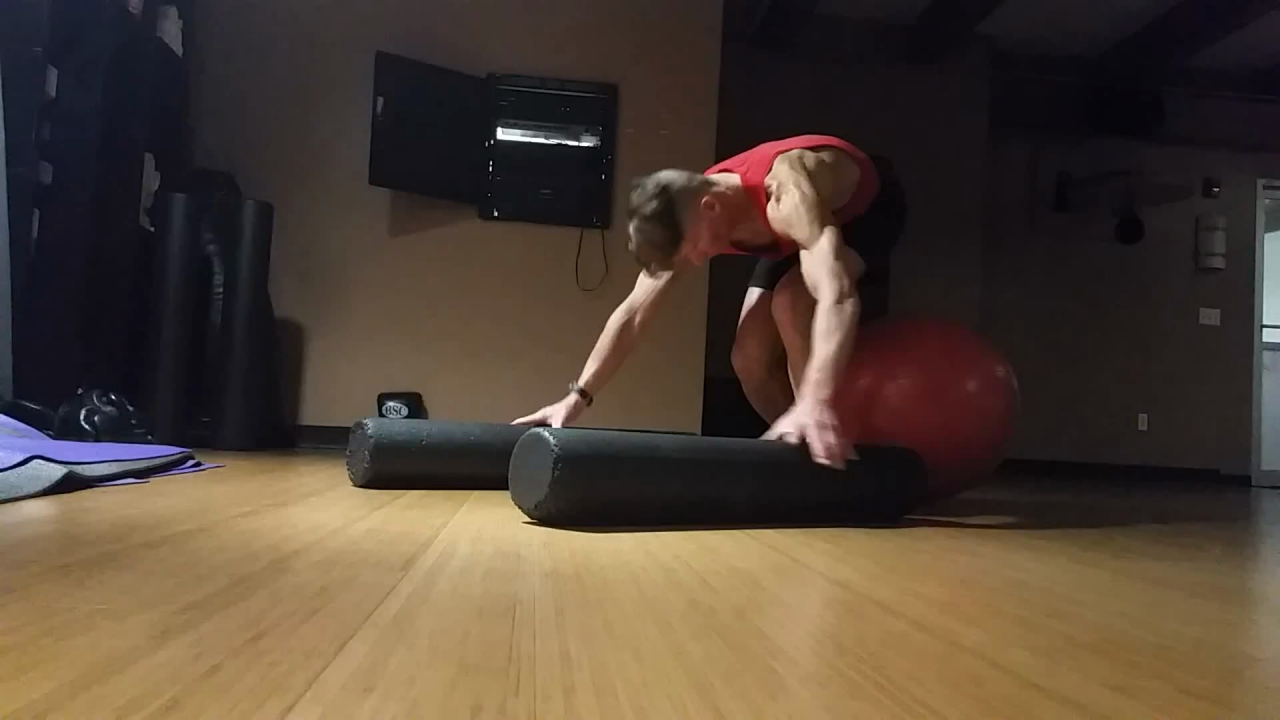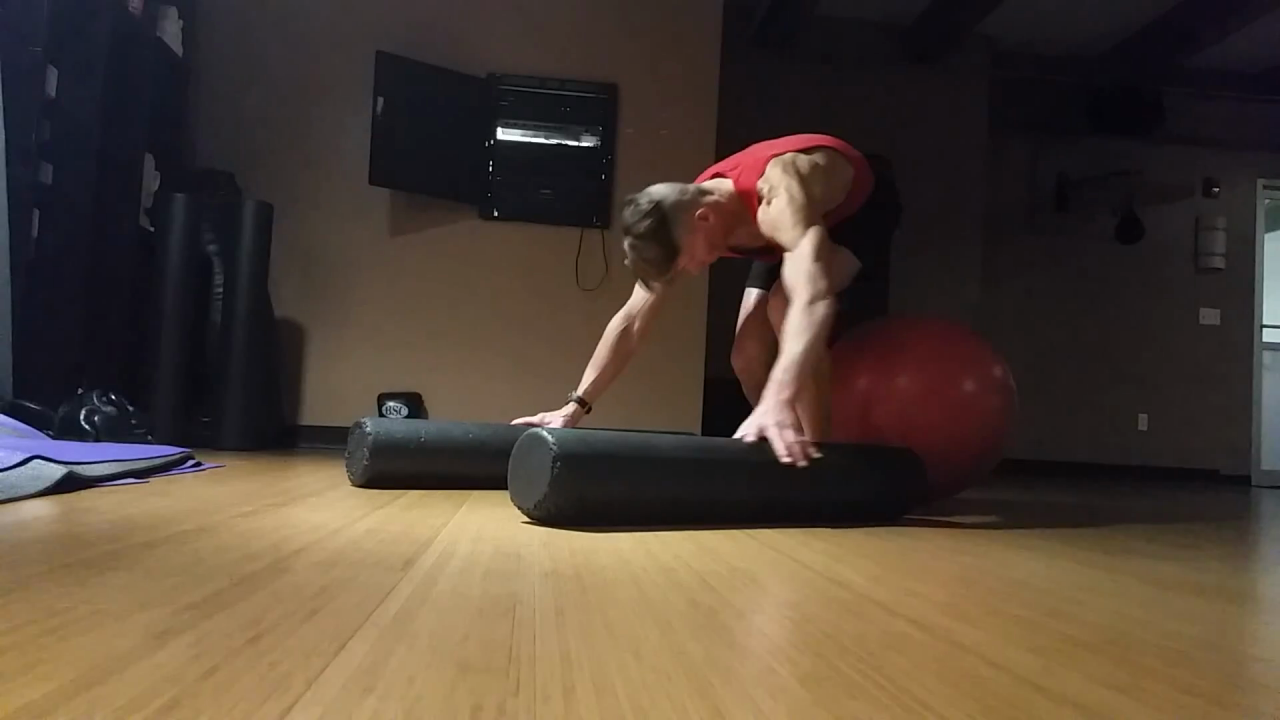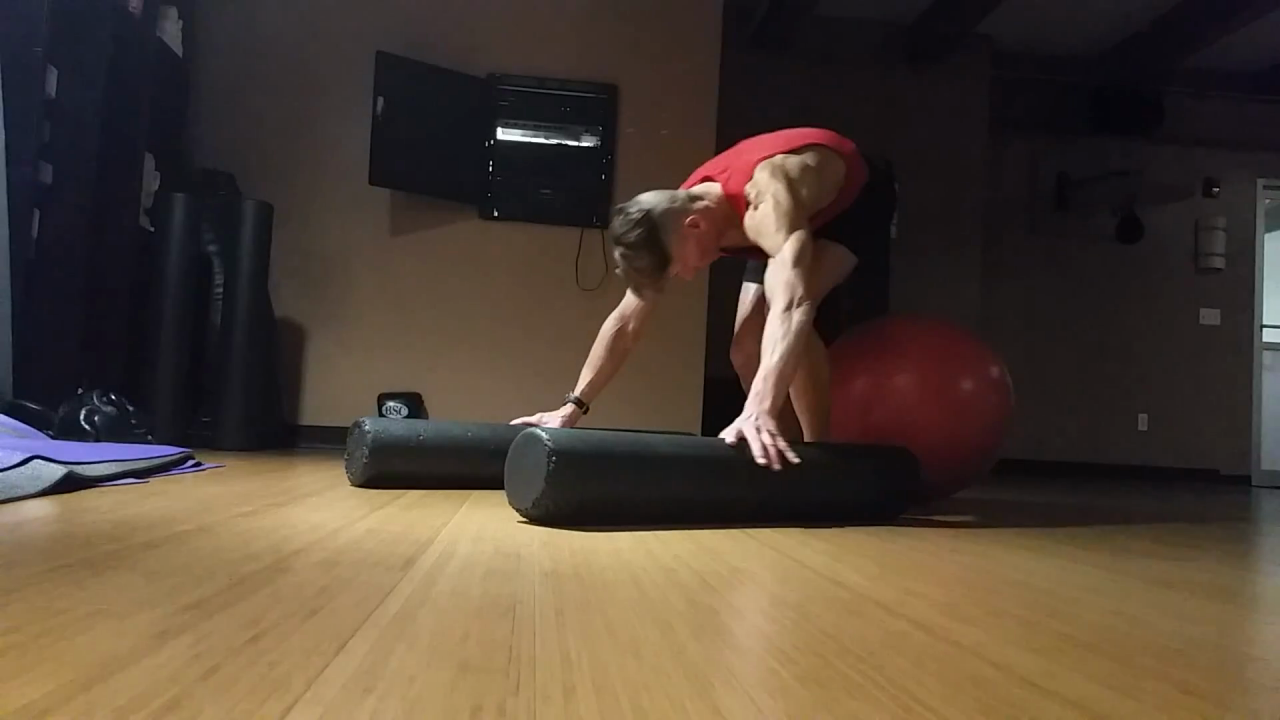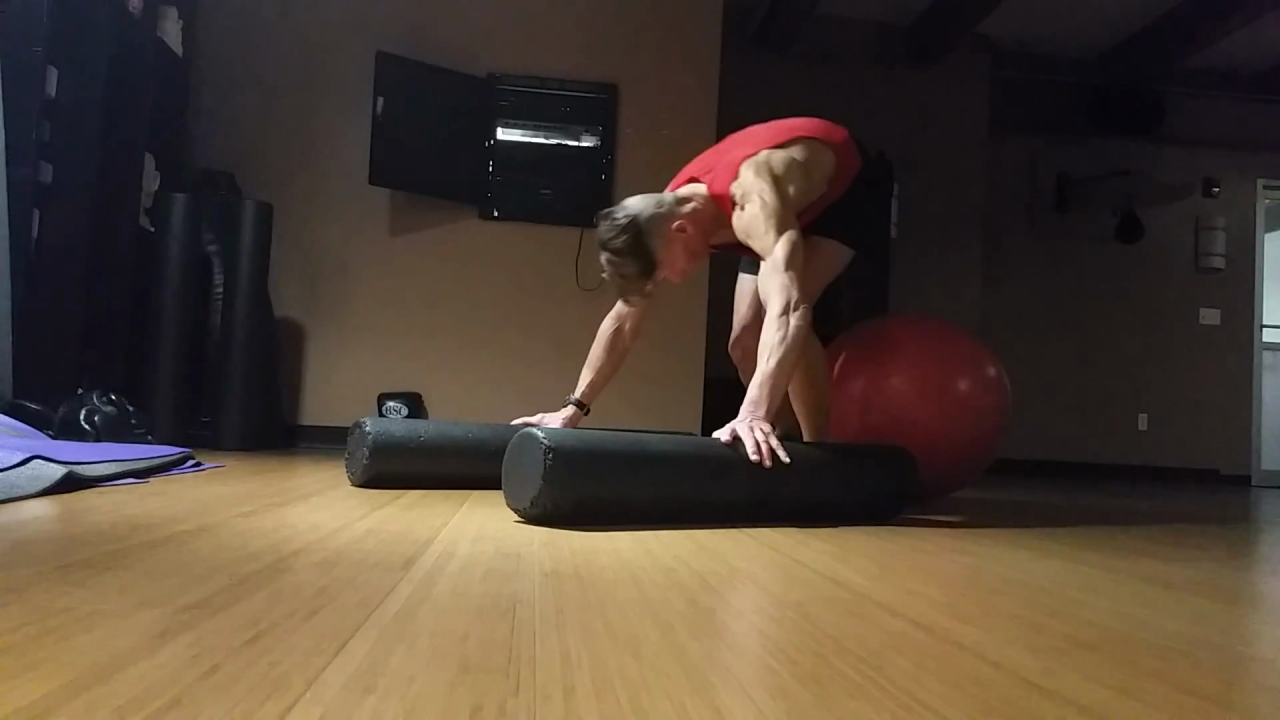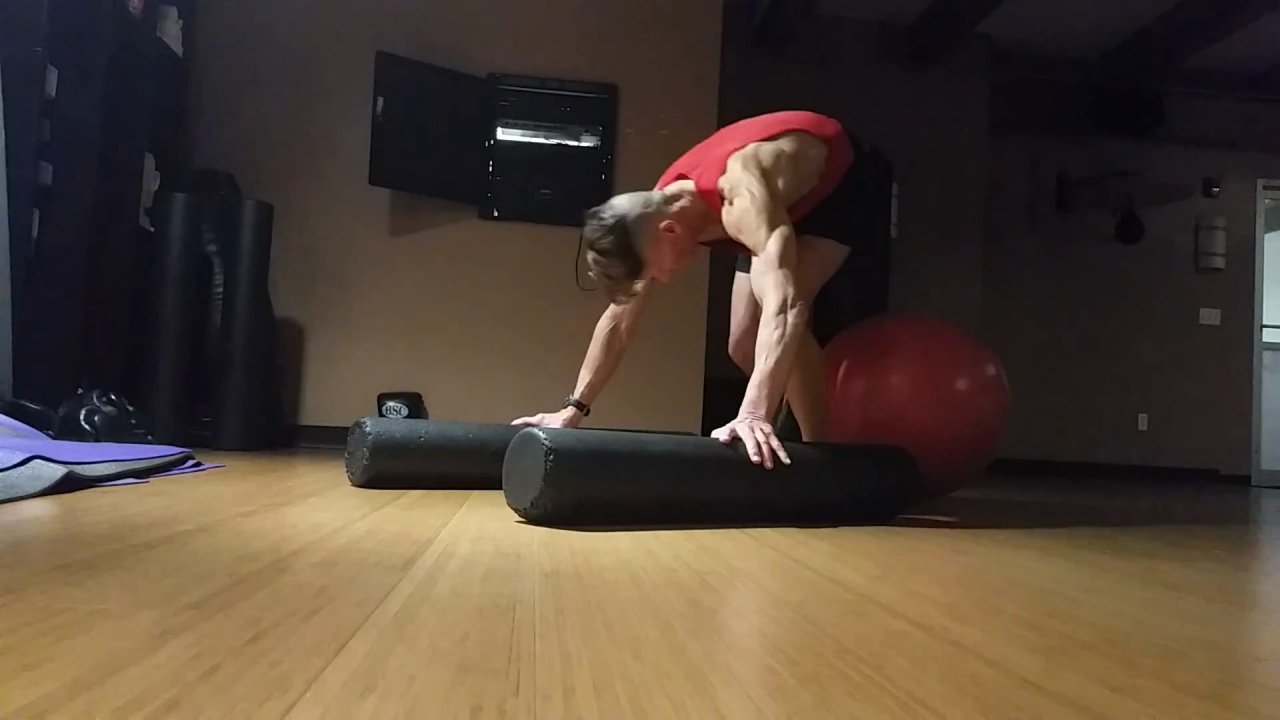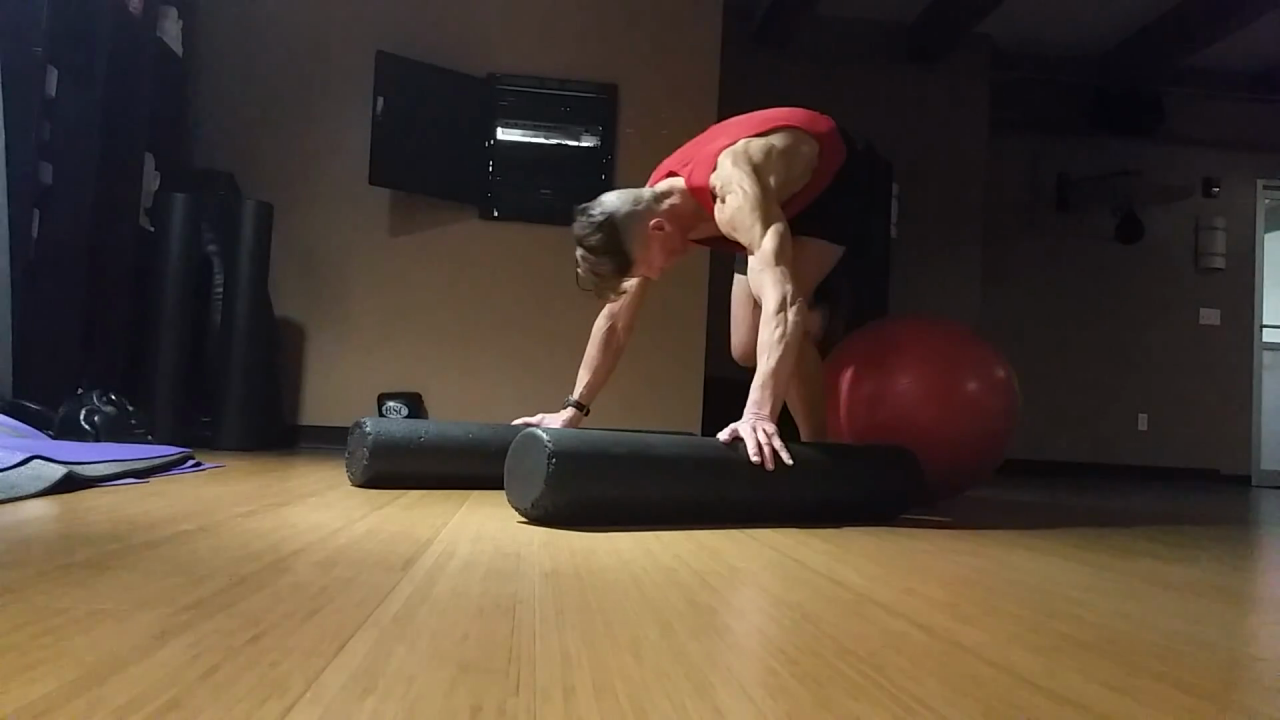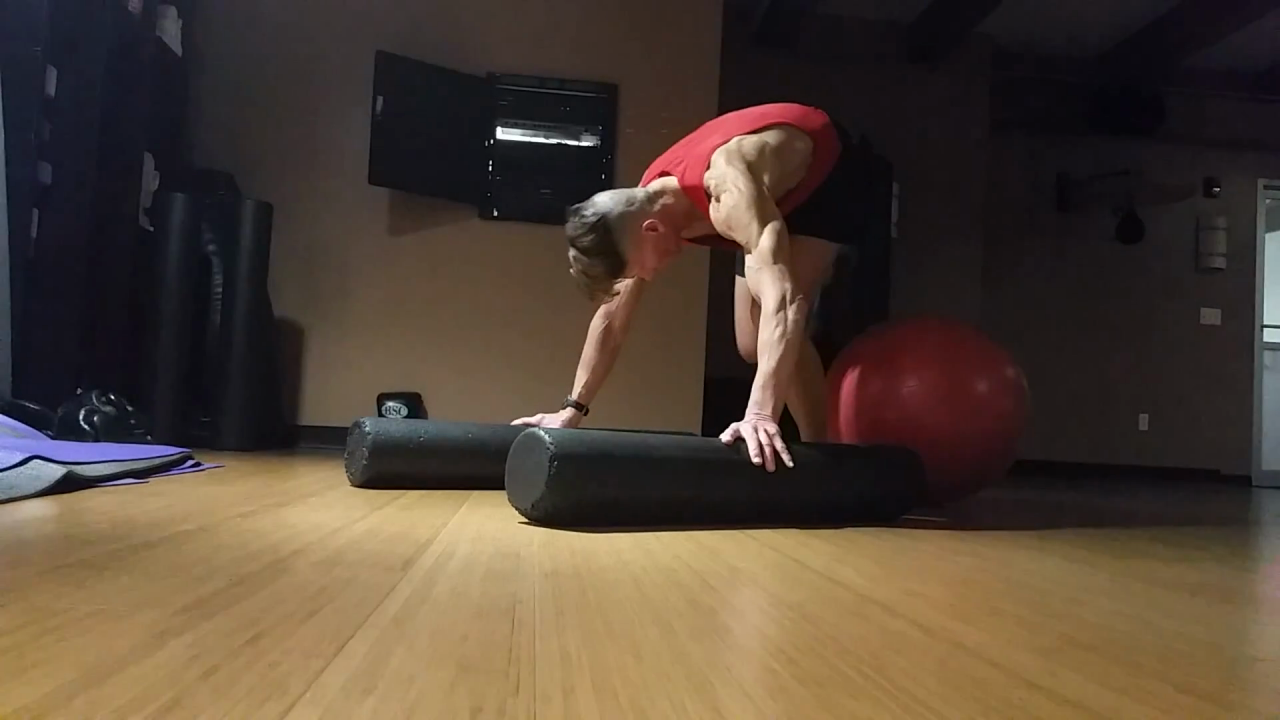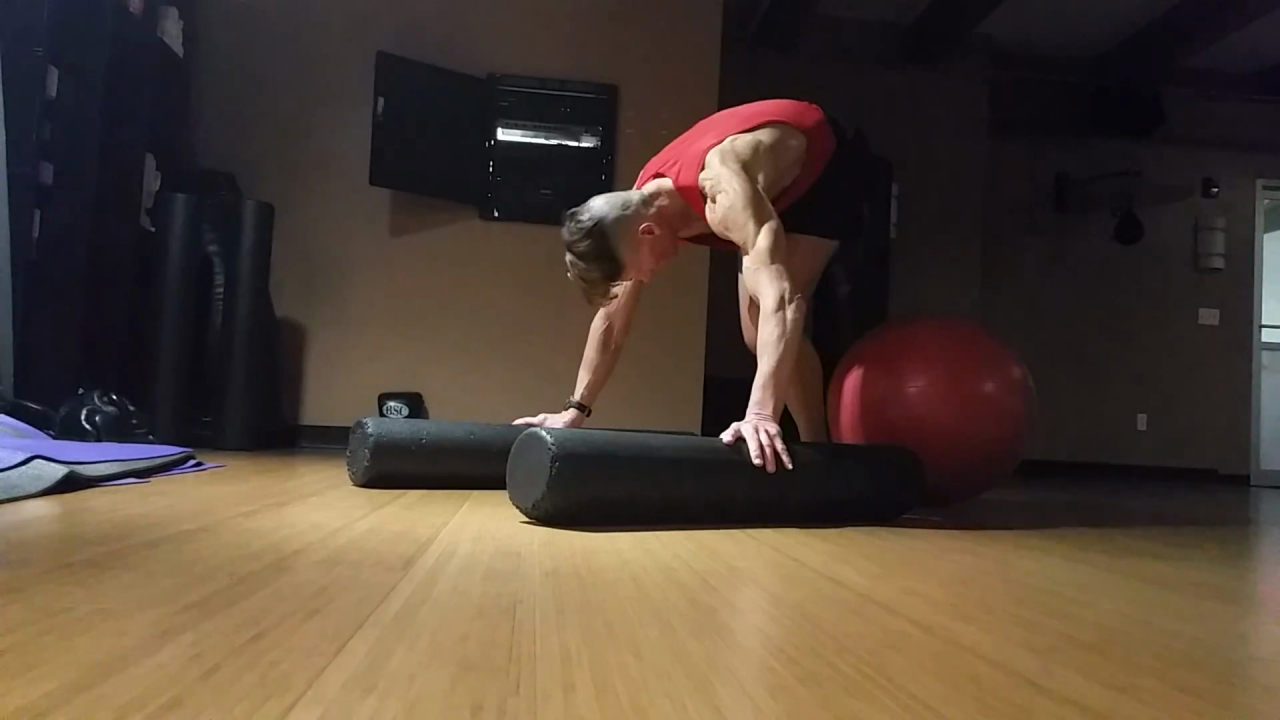
dt=0.1s
person 1, frame 1
left shoulder: (785, 196)
right shoulder: (687, 217)
left elbow: (837, 296)
right elbow: (632, 314)
left wrist: (813, 403)
right wrist: (576, 399)
left hip: (866, 210)
left knee: (791, 308)
right knee: (749, 358)
left ankle: (824, 450)
right ankle: (794, 450)
person 1, frame 2
left shoulder: (778, 202)
right shoulder: (681, 223)
left elbow: (812, 298)
right elbow: (631, 321)
left wrist: (778, 405)
right wrist: (575, 407)
left hip: (862, 208)
left knee: (784, 309)
right knee: (748, 359)
left ankle: (818, 454)
right ankle: (795, 451)
person 1, frame 3
left shoulder: (763, 204)
right shoulder: (676, 216)
left elbow: (791, 304)
right elbow: (626, 321)
left wrist: (758, 413)
right wrist: (574, 407)
left hip: (856, 196)
right hip: (798, 214)
left knee: (784, 306)
right knee: (747, 356)
right ankle: (789, 450)
person 1, frame 4
left shoulder: (753, 206)
right shoulder: (664, 218)
left elbow: (787, 307)
right elbow: (623, 321)
left wrist: (753, 415)
right wrist: (574, 408)
left hip: (851, 187)
right hip: (793, 208)
left knee: (779, 307)
right knee: (745, 351)
right ankle: (786, 449)
person 1, frame 5
left shoulder: (741, 198)
right shoulder: (656, 210)
left elbow: (783, 303)
right elbow: (619, 321)
left wrist: (755, 414)
right wrist: (574, 409)
left hip: (839, 177)
right hip: (788, 195)
left knee: (784, 304)
right knee: (744, 349)
person 1, frame 6
left shoulder: (735, 197)
right shoulder: (648, 210)
left elbow: (781, 301)
right elbow: (616, 318)
left wrist: (758, 415)
right wrist: (574, 409)
left hip: (836, 176)
right hip: (787, 194)
left knee: (779, 314)
right knee: (747, 350)
right ankle: (815, 326)
person 1, frame 7
left shoulder: (727, 195)
right shoulder: (642, 207)
left elbow: (783, 300)
right elbow: (611, 319)
left wrist: (760, 414)
right wrist: (574, 410)
left hip: (829, 167)
right hip: (780, 181)
left knee: (774, 318)
right knee: (753, 344)
person 1, frame 8
left shoulder: (724, 195)
right shoulder: (639, 208)
left elbow: (782, 299)
right elbow: (612, 321)
left wrist: (761, 415)
right wrist: (575, 411)
left hip: (827, 163)
right hip: (779, 177)
left knee: (772, 317)
right knee: (760, 338)
